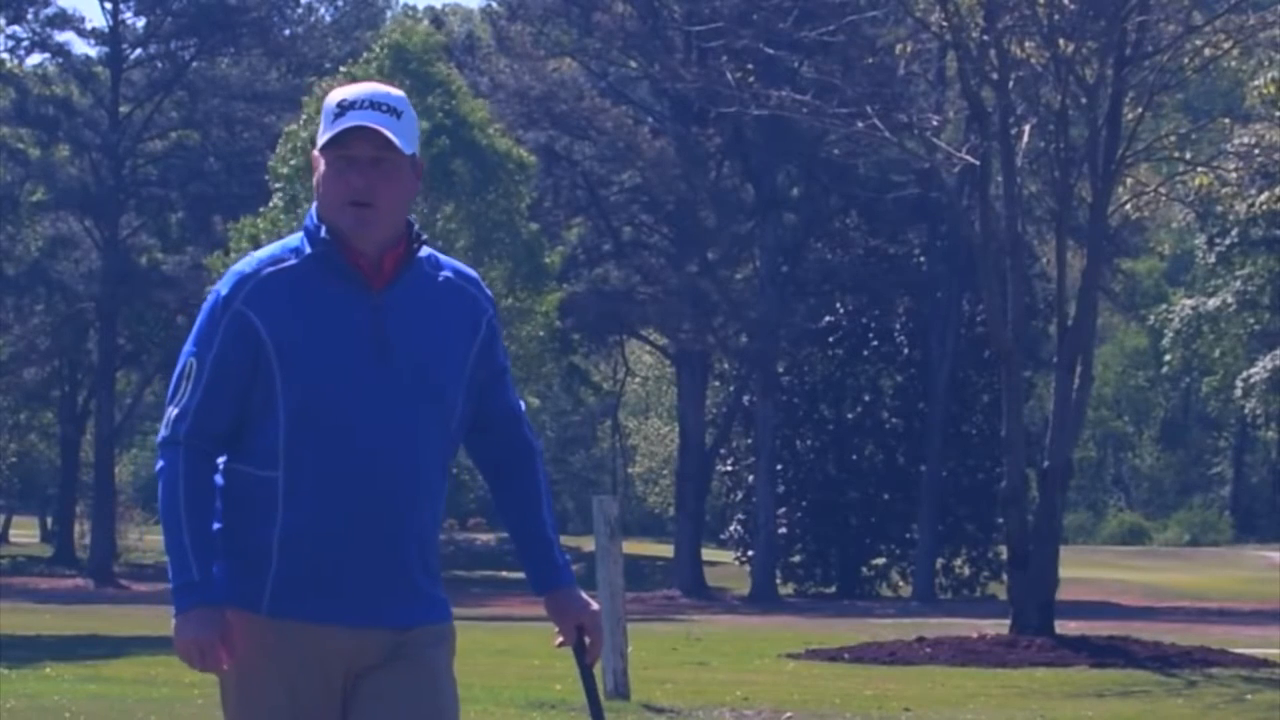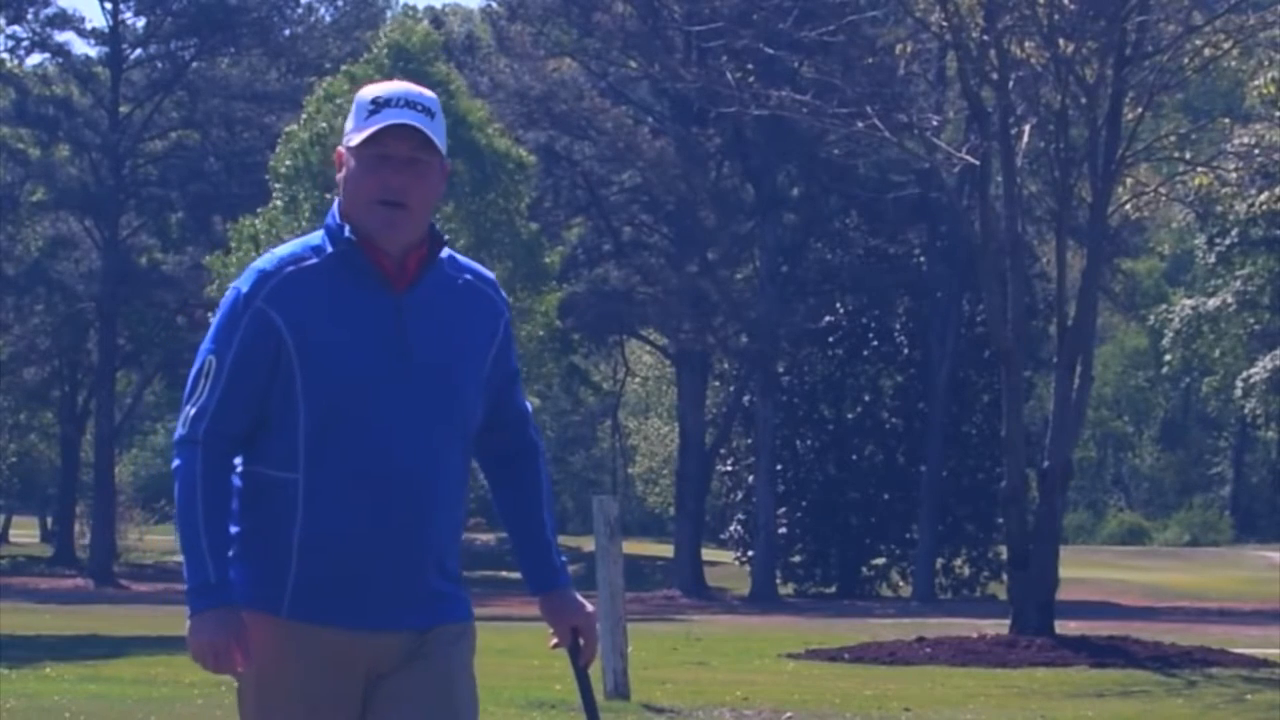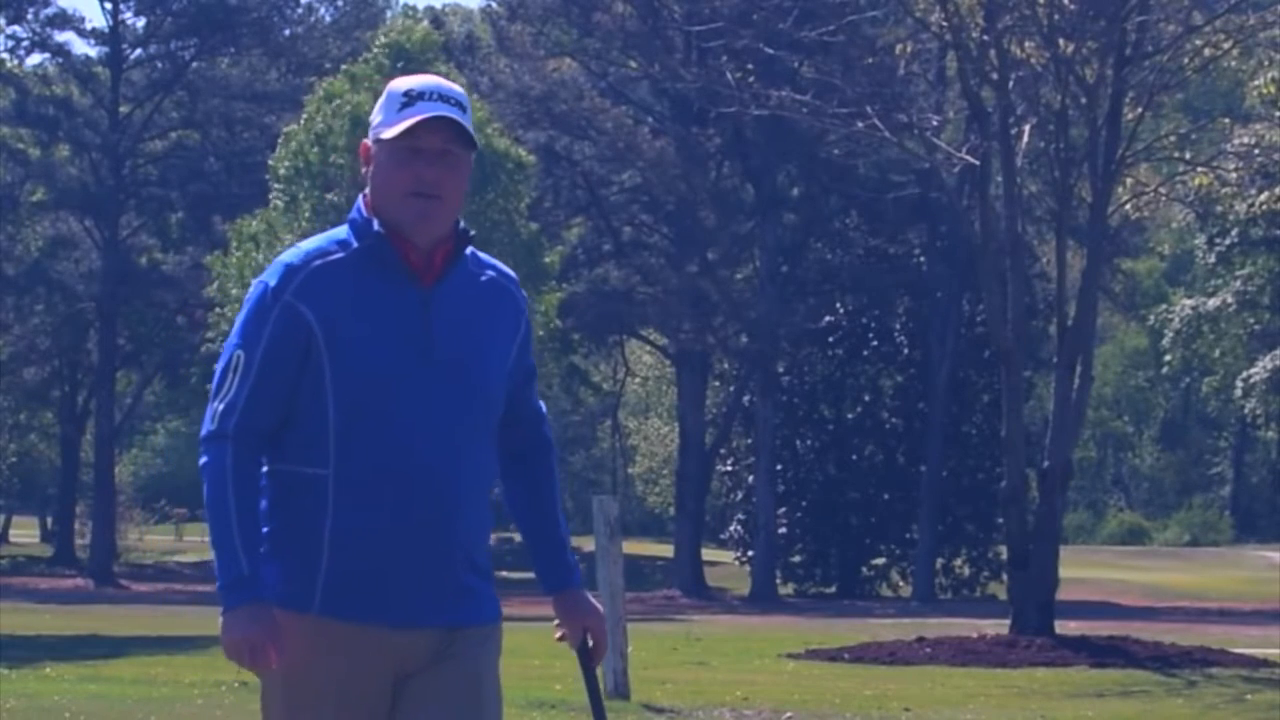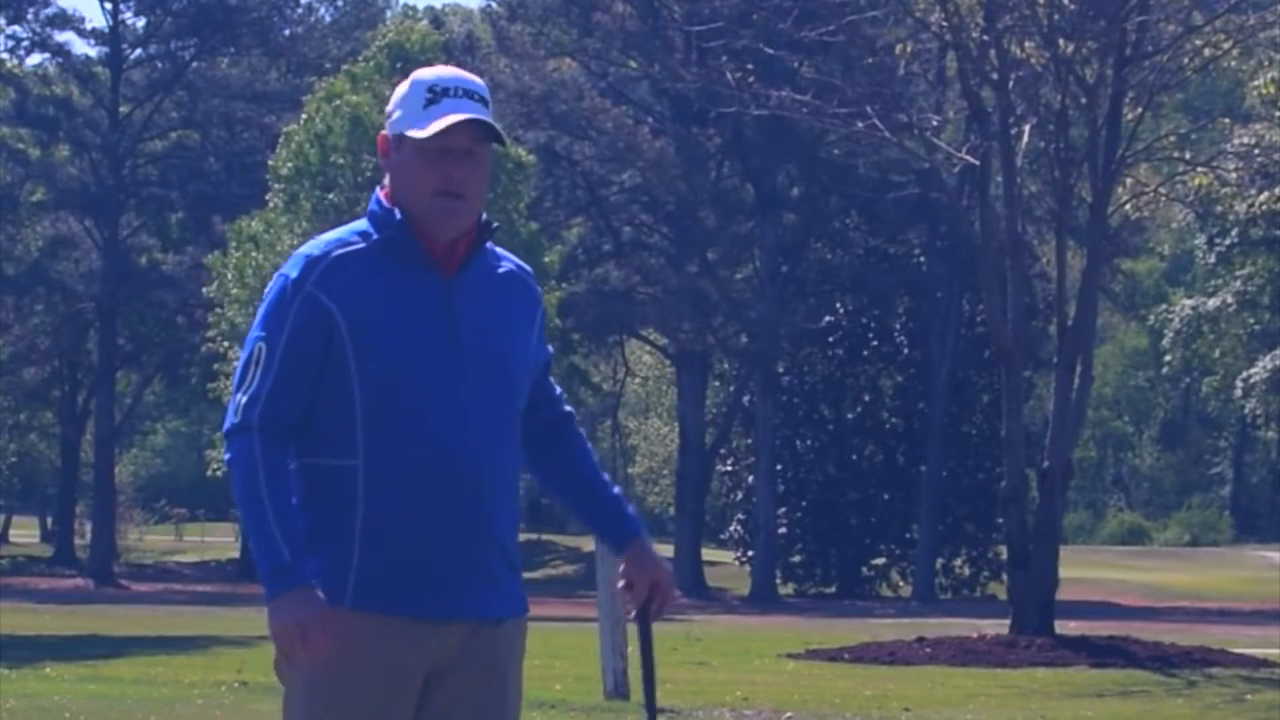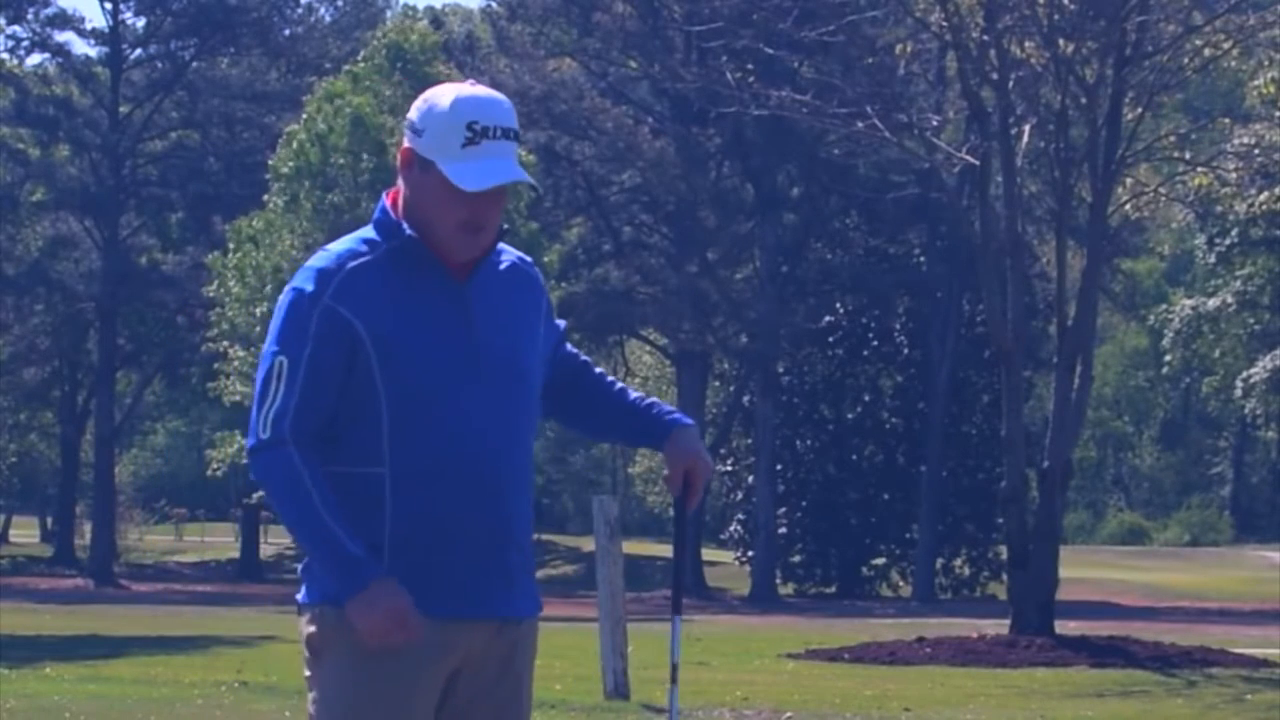
dt=0.3s
person 1, frame 1
left shoulder: (464, 301)
right shoulder: (256, 291)
left elbow: (509, 449)
right elbow: (186, 445)
left wrist: (554, 581)
right wrist: (195, 595)
left hip: (410, 626)
right hip: (273, 618)
person 1, frame 2
left shoulder: (479, 301)
right shoulder: (275, 289)
left elbow: (513, 450)
right elbow: (203, 445)
left wrist: (551, 582)
right wrist: (209, 596)
left hip: (432, 627)
right hip: (292, 620)
person 1, frame 3
left shoulder: (500, 297)
right shoulder: (303, 284)
left elbow: (526, 449)
right elbow: (229, 441)
left wrist: (562, 581)
right wrist: (242, 592)
left hip: (461, 625)
right hip: (321, 617)
person 1, frame 4
left shoulder: (514, 287)
right shoulder: (323, 276)
left elbow: (547, 427)
right elbow: (255, 432)
left wrist: (625, 532)
right wrist: (285, 579)
left hip: (487, 615)
right hip: (353, 611)
person 1, frame 5
left shoulder: (521, 282)
right shoulder: (335, 288)
left elbow: (566, 382)
right elbow: (277, 446)
left wrist: (663, 426)
right wrist: (357, 577)
left hip: (501, 612)
right hip: (373, 616)
